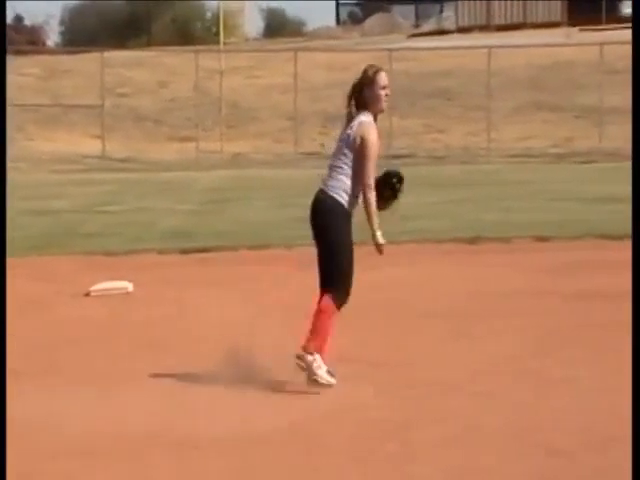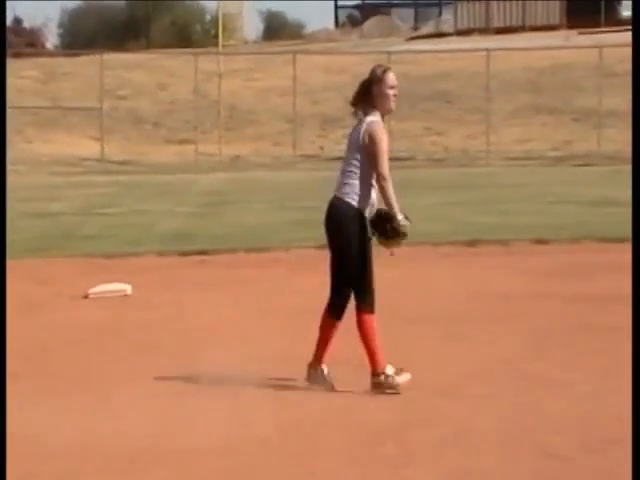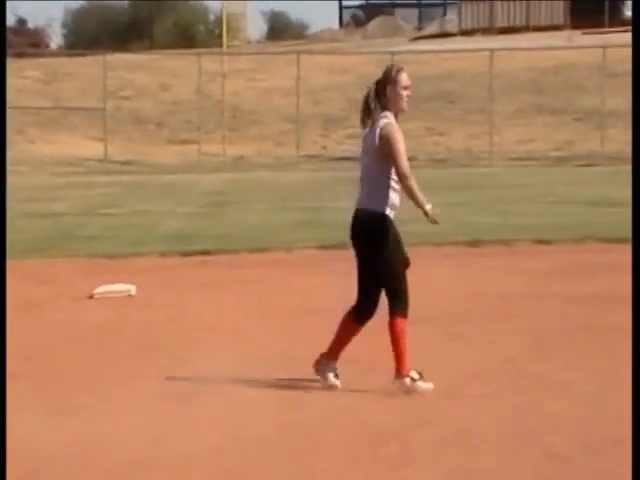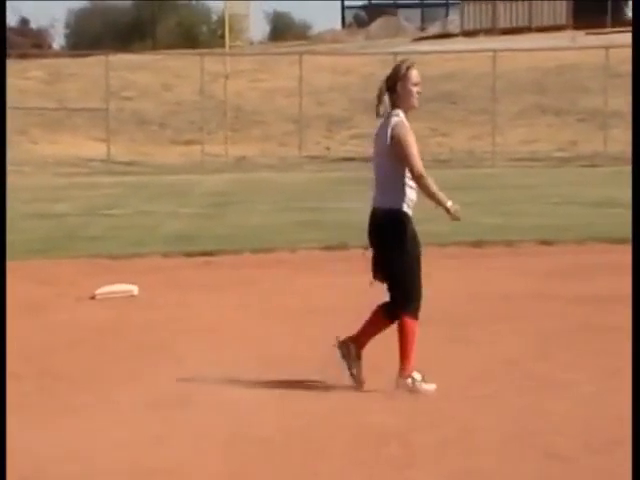
dt=0.1s
person 1, frame 1
left shoulder: (356, 123)
right shoulder: (367, 127)
right elbow: (366, 182)
right wrist: (375, 229)
left hip: (330, 208)
right hip: (333, 208)
left knee: (335, 286)
right knee: (337, 286)
left ankle: (317, 359)
right ankle: (310, 353)
person 1, frame 2
left shoulder: (364, 124)
right shoulder: (376, 127)
right elbow: (382, 178)
left wrist: (387, 213)
right wrist: (397, 214)
left hip: (344, 213)
right hip: (348, 214)
left knee: (341, 295)
right knee: (364, 295)
person 1, frame 3
left shoulder: (376, 125)
right shoulder: (389, 128)
right elbow: (404, 175)
right wrist: (426, 207)
left hip: (366, 220)
right hip: (376, 221)
left knee: (367, 304)
right knee: (398, 298)
left ankle: (329, 359)
person 1, frame 4
left shoulder: (387, 124)
right shoulder: (400, 125)
right elbow: (419, 174)
right wrist: (446, 204)
left hip: (384, 218)
right hip: (393, 219)
left knee: (399, 301)
right knee: (410, 299)
left ankle: (352, 345)
